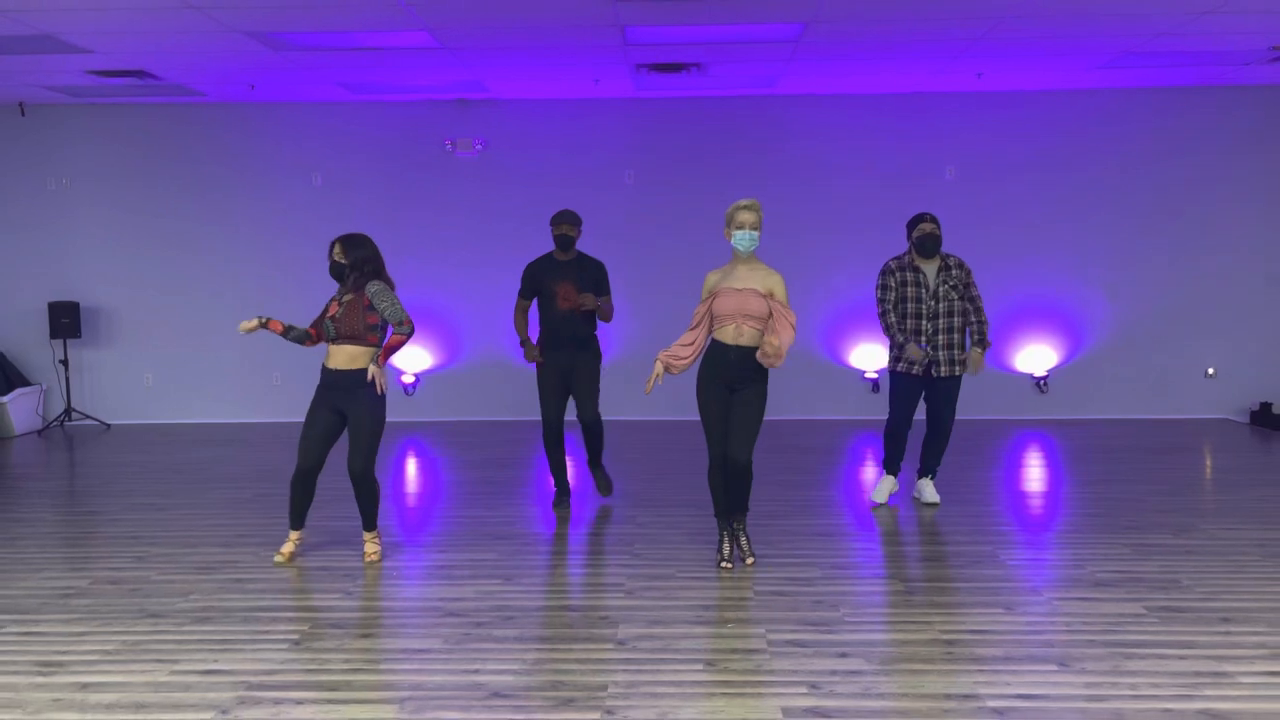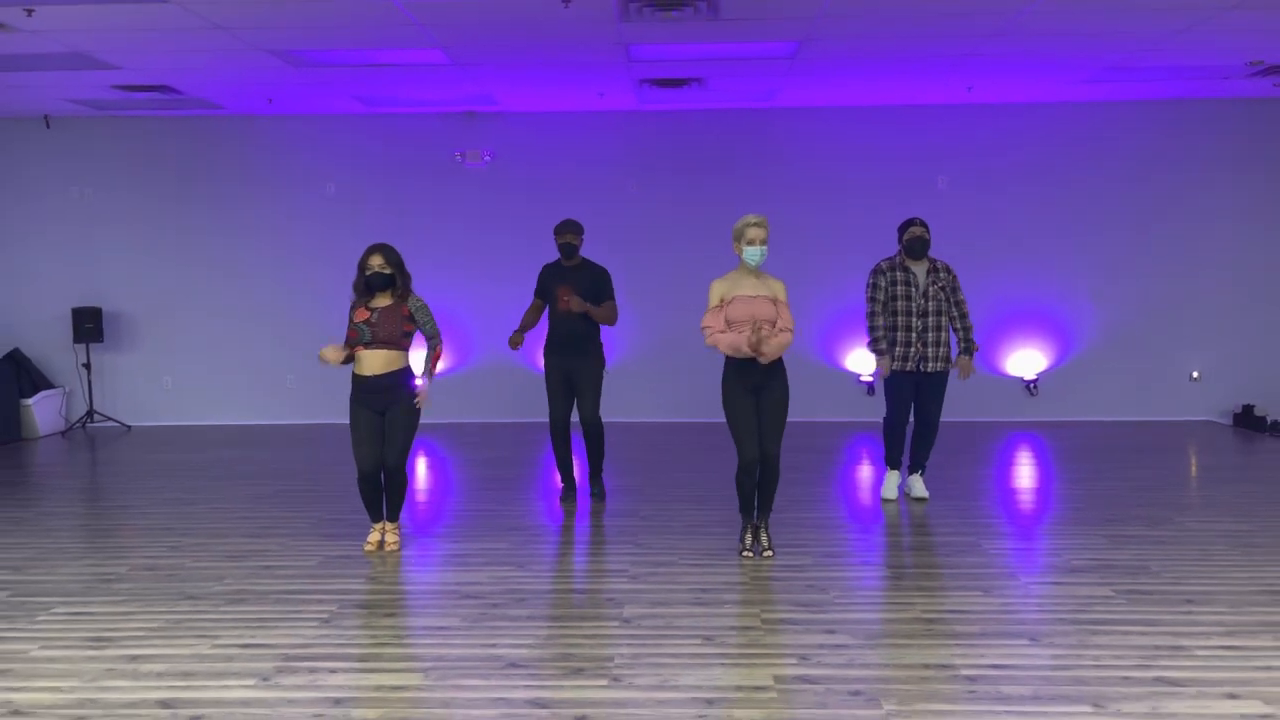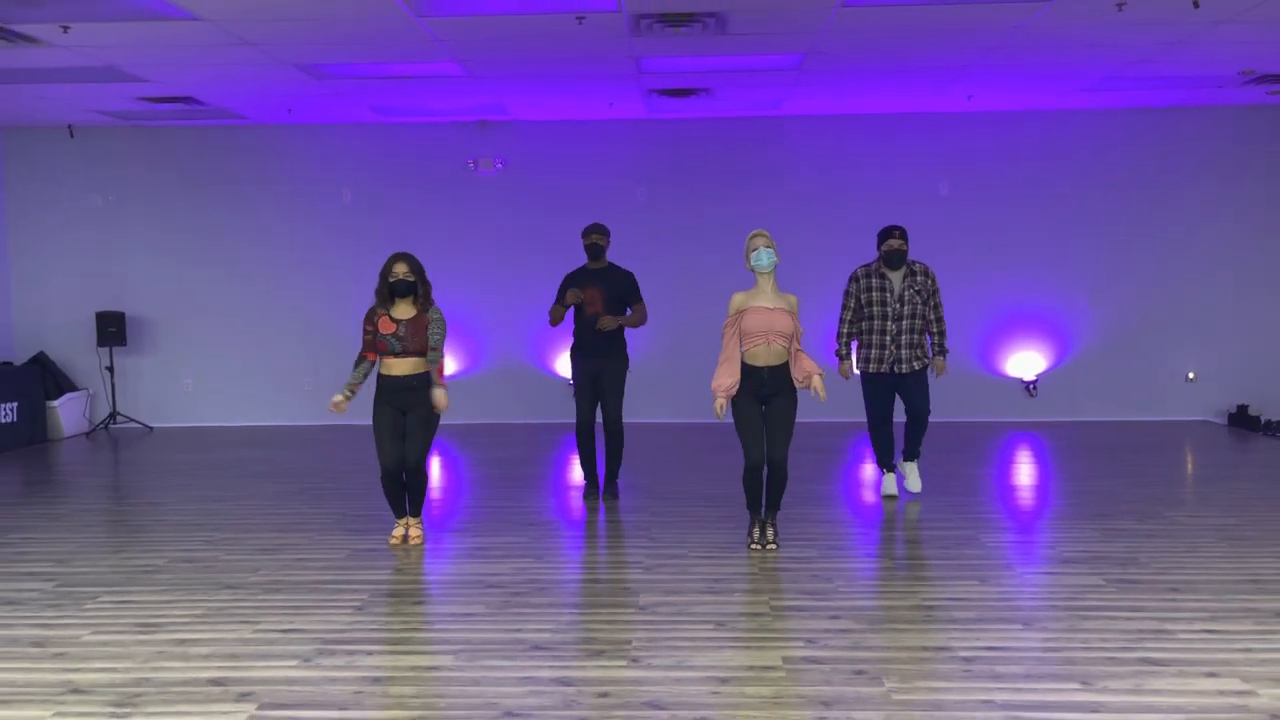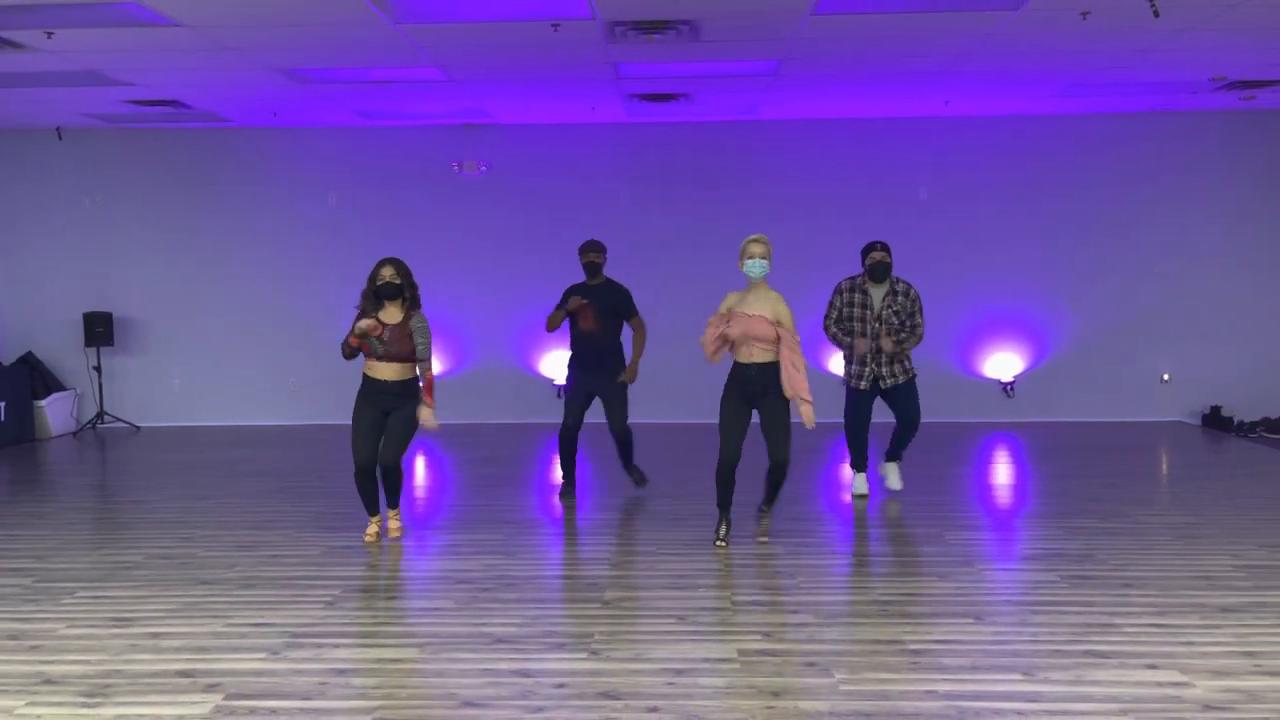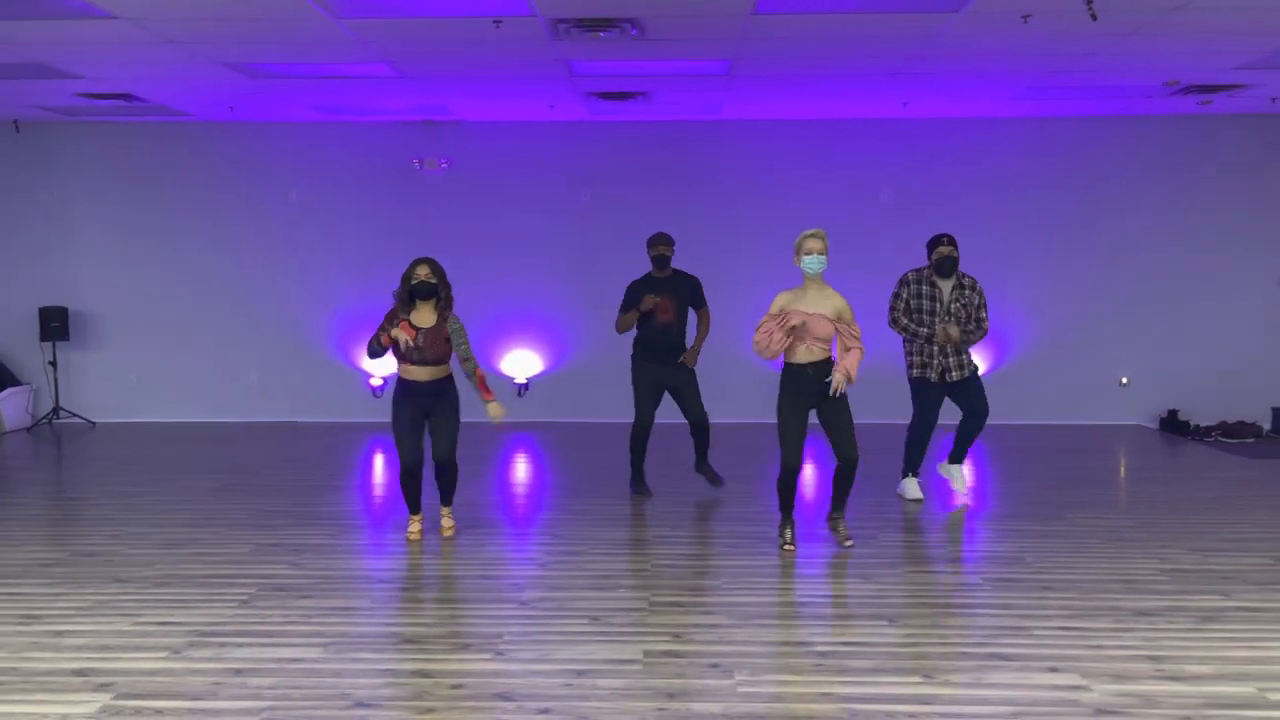
dt=1s
person 1, frame 1
left shoulder: (772, 279)
right shoulder: (714, 278)
left elbow: (785, 329)
right elbow: (698, 329)
left wrist: (773, 351)
right wrist: (665, 360)
left hip: (752, 372)
right hip: (715, 366)
left knee: (741, 457)
right knee: (718, 456)
left ankle: (740, 527)
right ankle: (724, 533)
person 1, frame 2
left shoulder: (776, 287)
right shoulder: (721, 286)
left elbow: (786, 333)
right elbow: (712, 334)
left wrist: (766, 346)
right wrist: (745, 342)
left hip: (772, 375)
right hip: (738, 374)
left knee: (771, 454)
right knee: (749, 456)
left ankle: (763, 525)
right ankle: (746, 525)
person 1, frame 3
left shoulder: (791, 301)
right shoulder: (740, 300)
left elbow: (795, 349)
right elbow: (730, 349)
left wrist: (812, 374)
right wrist: (722, 391)
left hip: (781, 385)
right hip: (748, 384)
left knee: (778, 459)
right knee: (754, 459)
left ankle: (771, 521)
right ankle: (755, 521)
person 1, frame 4
left shoulder: (778, 305)
right shoulder: (732, 301)
left elbow: (792, 354)
right elbow: (710, 337)
left wrist: (802, 400)
right wrist: (724, 336)
left hip: (771, 384)
right hip: (737, 383)
left knee: (780, 459)
right knee: (728, 457)
left ankle: (765, 509)
right ankle: (724, 518)
person 1, frame 5
left shoulder: (837, 302)
right shoulder: (784, 300)
left elbow: (854, 345)
right elbow: (761, 344)
left wrist: (845, 371)
right wrist: (787, 328)
left hip: (827, 384)
right hip: (793, 385)
left knee: (849, 456)
right knee: (791, 463)
left ankle: (836, 516)
right ankle: (786, 522)
person 2, frame 1
left shoulder: (375, 290)
right shoulder: (337, 299)
left elbow: (405, 327)
right elbow: (309, 336)
left wrist: (379, 360)
right wrist: (263, 323)
left hip: (363, 390)
right hip: (330, 388)
left knee: (360, 469)
right knee: (306, 464)
left ankle: (371, 534)
right ankle: (294, 536)
person 2, frame 2
left shoulder: (410, 303)
right shoulder: (358, 307)
left elbow: (435, 341)
left wrist: (426, 378)
right wrist: (334, 354)
left hip: (399, 391)
right hip: (362, 393)
left knee: (393, 463)
right knee: (366, 467)
left ankle: (392, 525)
right ankle: (376, 525)
person 2, frame 3
left shoulder: (431, 314)
right shoulder: (376, 315)
left elbow: (436, 353)
right elbow: (367, 357)
left wrist: (439, 386)
right wrist: (348, 392)
left hip: (421, 393)
right hip: (387, 394)
left knee: (414, 462)
right knee: (390, 465)
left ankle: (415, 521)
right ankle: (400, 520)
person 2, frame 4
left shoulder: (415, 320)
right shoulder: (368, 315)
left elbow: (425, 366)
right elbow: (347, 353)
left wrist: (426, 406)
right wrist: (358, 332)
left hip: (405, 398)
right hip: (369, 395)
left knee: (389, 460)
right knee: (363, 463)
left ankle: (393, 513)
right ankle: (374, 519)
person 2, frame 5
left shoulder: (450, 322)
right shoulder: (398, 315)
left elbow: (468, 363)
right elbow: (372, 351)
left wrist: (490, 400)
right wrist: (393, 335)
left hip: (442, 397)
right hip: (406, 398)
left knee: (443, 457)
right knee: (409, 462)
left ankle: (446, 510)
right ankle: (415, 517)
person 3, frame 1
left shoulder: (594, 267)
right shoulder: (536, 268)
left elbow: (609, 312)
right elbow: (520, 310)
left wrist: (597, 306)
right wrist: (526, 343)
left hip: (586, 353)
right hip: (549, 356)
left knee: (589, 415)
right knee: (552, 422)
left ankle: (596, 465)
right ankle: (561, 487)
person 3, frame 2
left shoulder: (598, 274)
right shoulder: (548, 272)
left elbow: (611, 317)
right elbow: (537, 307)
left wrist: (586, 307)
right wrist: (520, 331)
left hip: (588, 358)
right hip: (555, 357)
left knee: (590, 418)
right knee: (558, 421)
left ankle: (596, 478)
right ankle: (568, 482)
person 3, frame 3
left shoulder: (623, 278)
right shoulder: (573, 278)
left elbow: (642, 316)
right elbow: (553, 319)
left wrist: (619, 320)
right wrist: (566, 301)
left hip: (613, 359)
right hip: (582, 358)
left knee: (613, 419)
right knee: (584, 421)
left ankle: (612, 481)
right ankle: (591, 481)
person 3, frame 4
left shoulder: (618, 292)
right shoulder: (573, 293)
left elbow: (639, 328)
right elbow: (550, 327)
left wrist: (633, 365)
right wrist: (565, 308)
left hip: (612, 373)
right hip: (579, 371)
left knee: (619, 427)
right knee: (569, 427)
left ankle: (628, 465)
right ankle: (568, 480)
person 3, frame 5
left shoulder: (689, 283)
right shoulder: (637, 287)
left elbow: (704, 316)
right elbow: (620, 328)
left wrist: (695, 349)
right wrist: (639, 310)
left hip: (680, 362)
right hip: (646, 363)
left knee: (699, 418)
right knee: (643, 421)
left ankle: (702, 464)
right ankle: (637, 478)
person 4, frame 1
left shoulder: (959, 268)
right shoulder: (893, 269)
left elbow: (974, 308)
right elbow: (886, 310)
left wrist: (978, 346)
right wrist: (906, 343)
left hip: (948, 363)
right hip: (906, 362)
left knee: (941, 425)
right knee: (899, 421)
left ankle: (925, 479)
right ankle: (889, 476)
person 4, frame 2
left shoulder: (945, 272)
right shoulder: (882, 271)
left elbow: (959, 311)
right elbow: (876, 313)
left wrist: (966, 351)
right wrist: (881, 353)
left hip: (936, 361)
right hip: (898, 361)
left knee: (928, 421)
right knee: (896, 418)
left ankle: (915, 475)
right ankle: (892, 471)
person 4, frame 3
left shoulder: (924, 275)
right shoulder: (860, 277)
left elbow: (935, 316)
right elbow: (848, 319)
left wrist: (939, 352)
right wrist: (844, 355)
left hip: (913, 362)
right hip: (874, 363)
left knee: (919, 413)
right knee: (879, 419)
left ankle: (910, 460)
right ankle: (888, 473)
person 4, frame 4
left shoulder: (907, 292)
right shoulder: (845, 289)
left elbow: (917, 332)
right elbow: (830, 324)
left wrist: (894, 344)
right wrist: (851, 342)
left hip: (898, 371)
right hip: (860, 372)
left knee: (910, 420)
right knee: (855, 426)
left ankle: (891, 463)
right ankle: (859, 473)
person 4, frame 5
left shoulder: (972, 287)
right shoulder: (911, 281)
left elbow: (982, 326)
right elbow: (896, 317)
left wrist: (961, 334)
right wrist: (931, 333)
left hip: (960, 365)
right hip: (923, 365)
left knee: (979, 411)
right knee: (924, 421)
left ankle: (953, 464)
right ankle: (908, 478)
